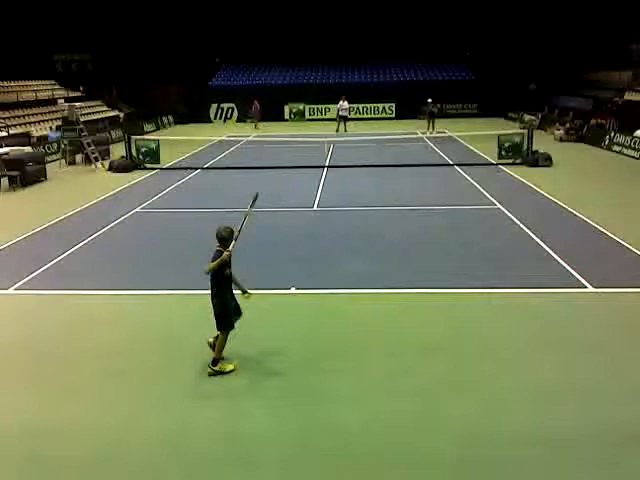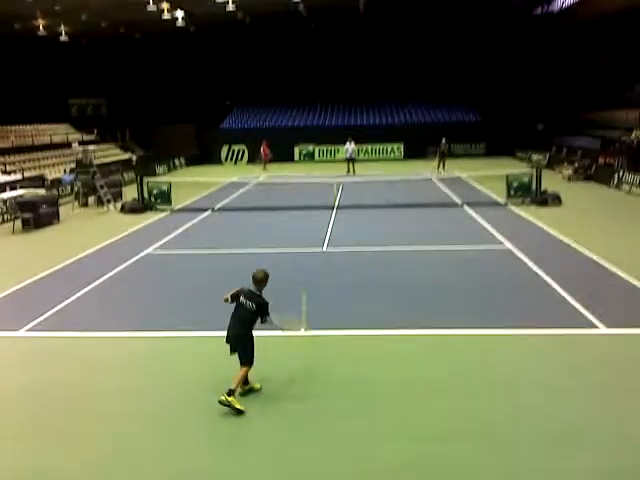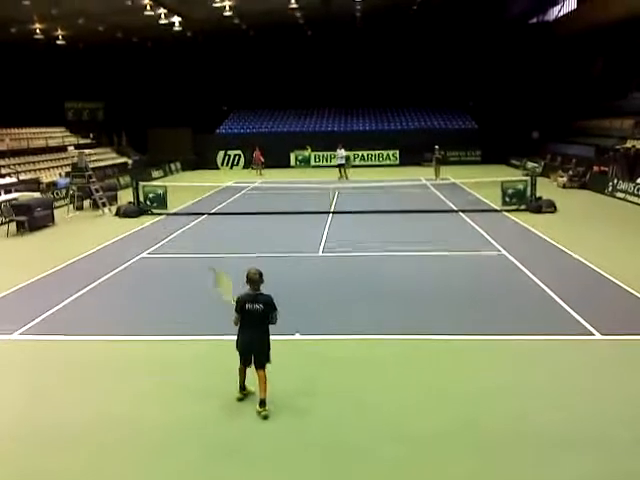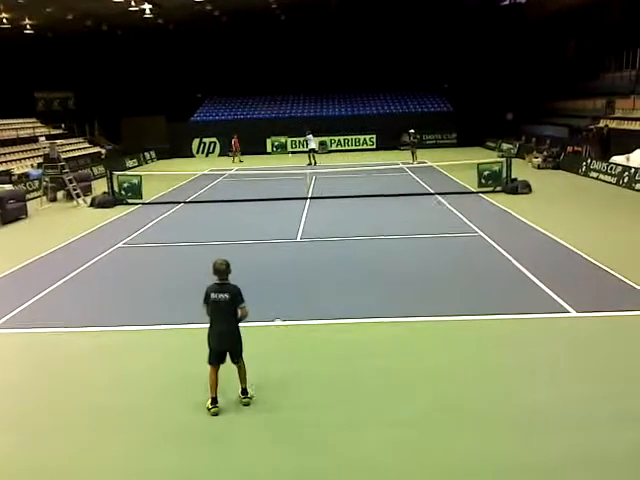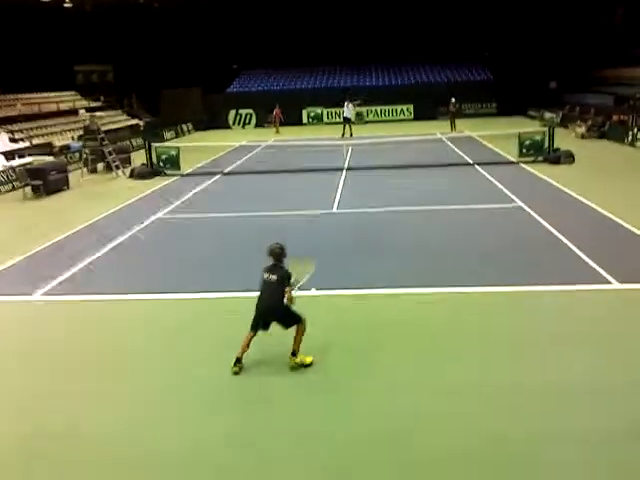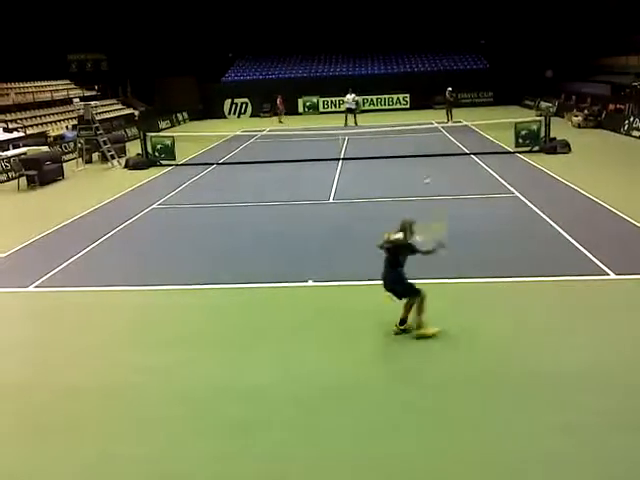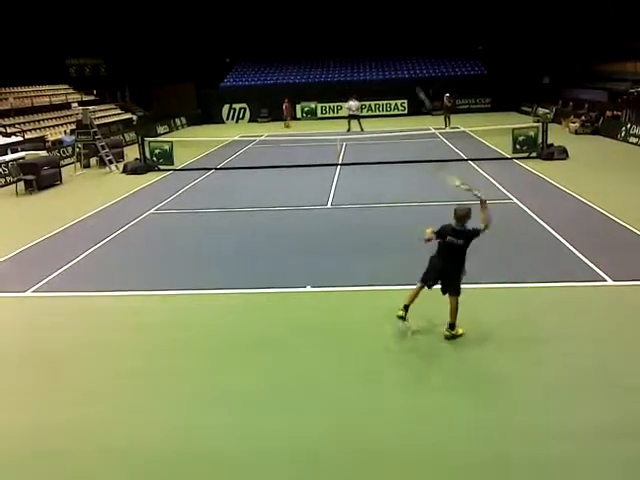
dt=0.7s
person 1, frame 1
left shoulder: (225, 253)
right shoulder: (218, 256)
right elbow: (208, 270)
left wrist: (241, 287)
right wrist: (222, 259)
left hip: (227, 293)
right hip: (220, 297)
left knee: (235, 315)
right knee: (225, 329)
left ankle: (215, 341)
right ankle: (215, 365)
person 1, frame 2
left shoulder: (242, 292)
right shoulder: (263, 303)
left elbow: (226, 299)
right elbow: (264, 321)
right wrist: (270, 320)
left hip: (232, 331)
right hip: (244, 334)
left knee: (244, 357)
right knee: (246, 365)
left ankle: (245, 384)
right ankle: (228, 395)
person 1, frame 3
left shoulder: (241, 299)
right shoulder: (268, 299)
left elbow: (236, 322)
right elbow: (274, 320)
left hip: (244, 339)
right hip: (261, 339)
left knee: (243, 365)
right knee: (261, 369)
left ankle: (242, 390)
right ankle: (262, 405)
person 1, frame 4
left shoulder: (210, 290)
right shoulder: (234, 290)
left elbow: (208, 312)
right elbow: (244, 313)
left hip: (215, 333)
right hip: (232, 332)
left knee: (214, 367)
right knee: (239, 361)
left ankle: (213, 403)
right ankle: (244, 394)
person 1, frame 5
left shoulder: (266, 270)
right shoulder: (285, 273)
right elbow: (288, 298)
right wrist: (290, 301)
left hip: (262, 306)
right hip: (277, 307)
left knee: (252, 333)
right knee: (301, 323)
left ankle: (238, 362)
right ankle: (294, 357)
person 1, frame 6
left shoulder: (405, 244)
right shoulder: (399, 243)
left elbow: (417, 251)
right elbow: (381, 246)
right wrist: (393, 241)
left hip: (393, 278)
right hip: (393, 280)
left knee: (413, 296)
right knee: (420, 295)
left ankle: (401, 325)
right ankle: (419, 329)
person 1, frame 7
left shoulder: (445, 228)
right shoulder: (469, 234)
left elbow: (428, 239)
right elbow: (485, 225)
left wrist: (429, 232)
right wrist: (484, 207)
left hip: (436, 264)
right hip: (453, 269)
left knee: (421, 285)
right knee: (454, 297)
left ankle: (404, 310)
right ankle: (451, 329)
